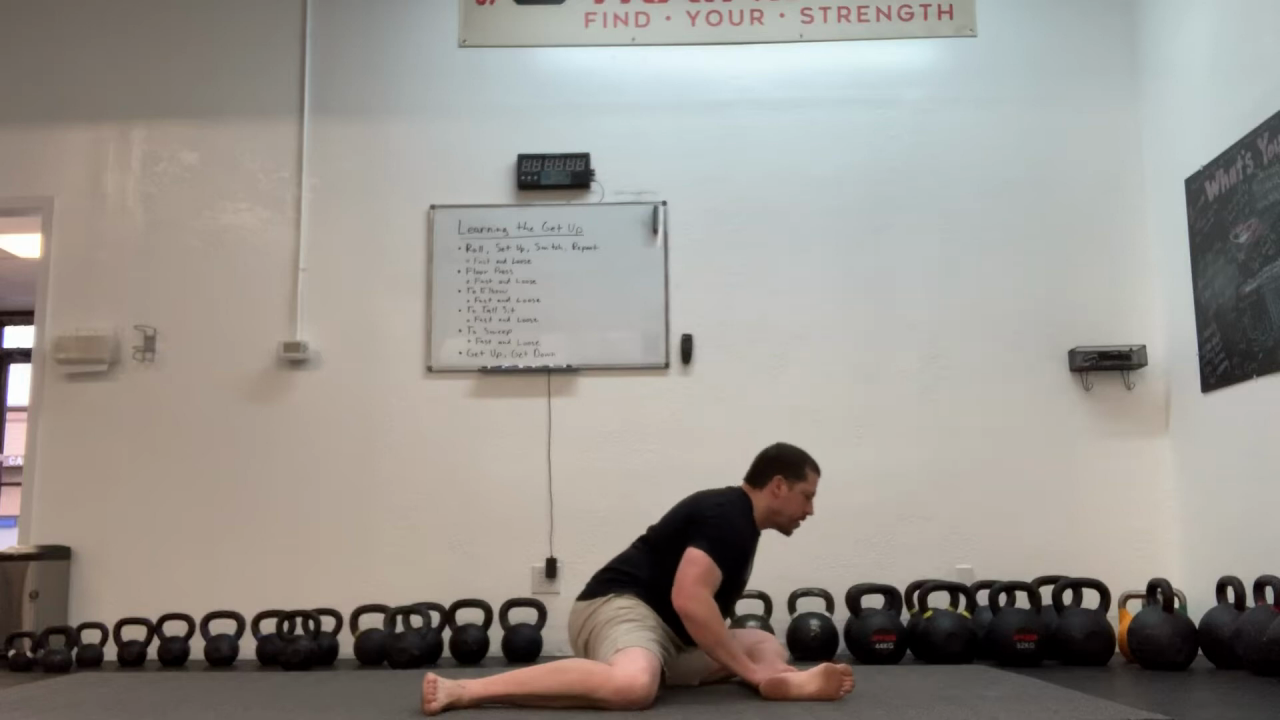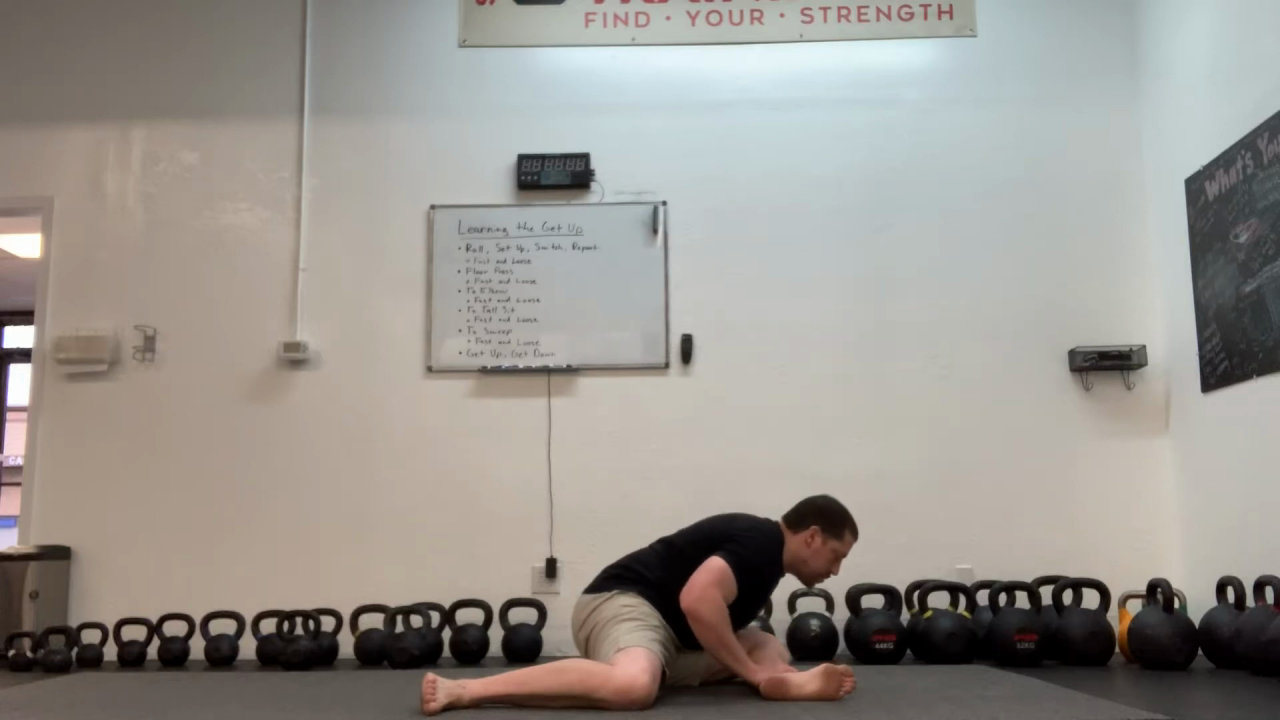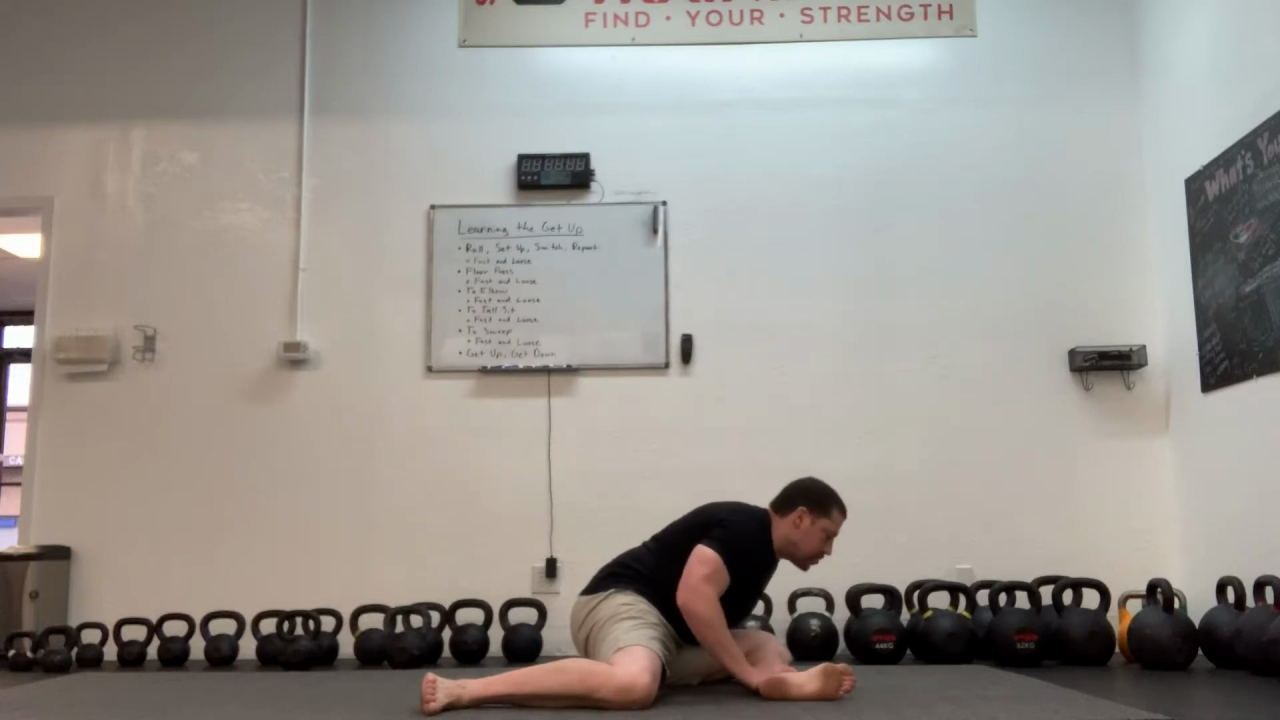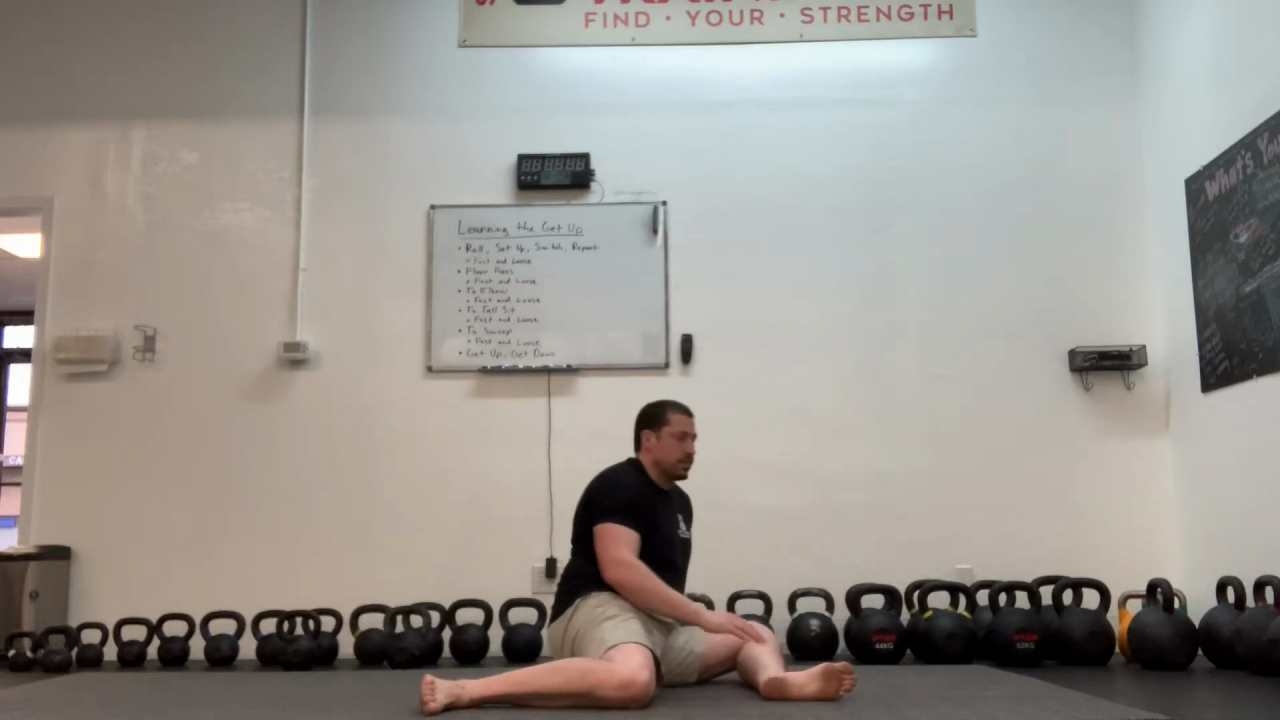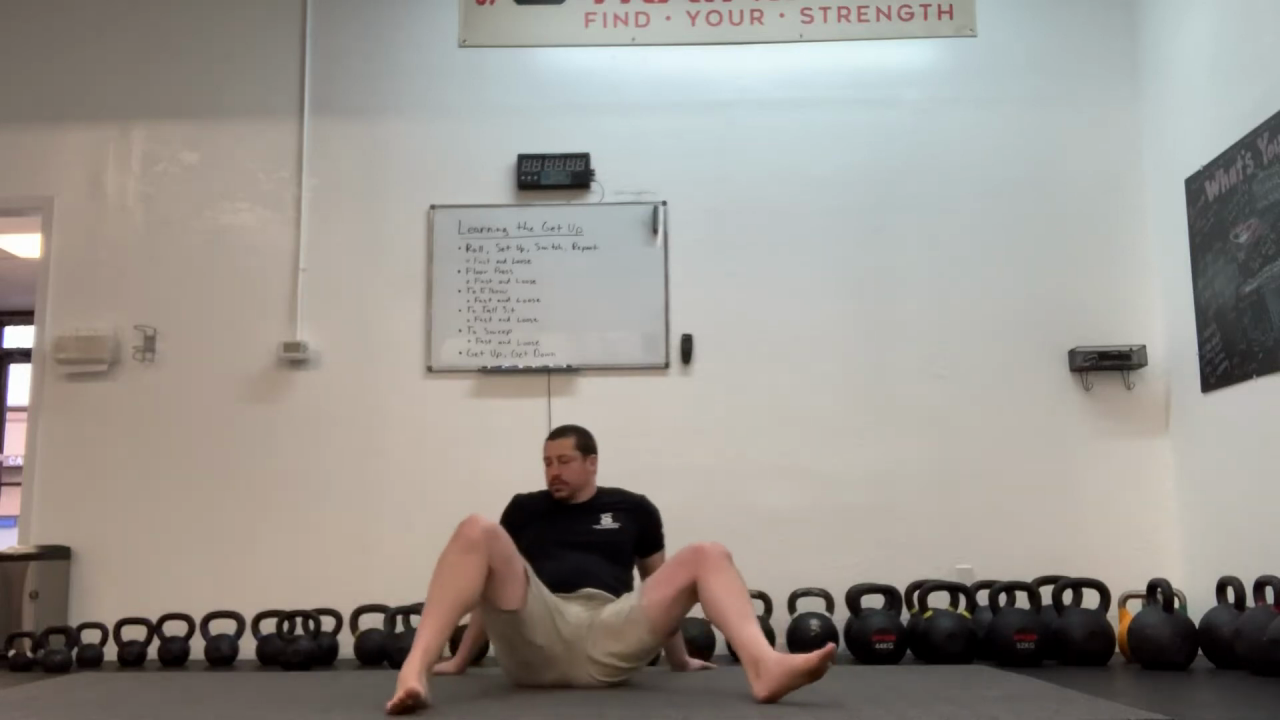
dt=1s
person 1, frame 1
left shoulder: (736, 518)
right shoulder: (727, 516)
left elbow: (698, 606)
right elbow: (689, 600)
left wrist: (760, 665)
right wrist: (751, 672)
right hip: (618, 608)
left knee: (766, 644)
right knee: (632, 685)
right ankle: (463, 690)
person 1, frame 2
left shoulder: (763, 550)
right shoulder: (761, 542)
right elbow: (697, 600)
left wrist: (769, 669)
right wrist: (753, 672)
right hip: (623, 603)
left knee: (772, 650)
right knee: (632, 685)
right ankle: (462, 689)
person 1, frame 3
left shoulder: (763, 548)
right shoulder: (744, 527)
right elbow: (693, 596)
right wrist: (748, 672)
right hip: (622, 602)
left knee: (771, 648)
right knee: (633, 685)
right ankle: (463, 690)
person 1, frame 4
left shoulder: (678, 500)
right shoulder: (619, 485)
right elbow: (618, 570)
right wrist: (704, 618)
right hip: (599, 610)
left knee: (756, 636)
right knee: (632, 682)
left ankle: (776, 678)
right ankle: (463, 690)
person 1, frame 5
left shoulder: (633, 509)
right shoulder: (524, 509)
left elbow: (659, 581)
right elbow: (491, 586)
left wrist: (679, 656)
right wrist: (460, 660)
left hip: (608, 636)
right hip: (536, 638)
left knee: (709, 555)
right knee: (477, 530)
left ankle: (764, 669)
right ankle: (415, 672)
